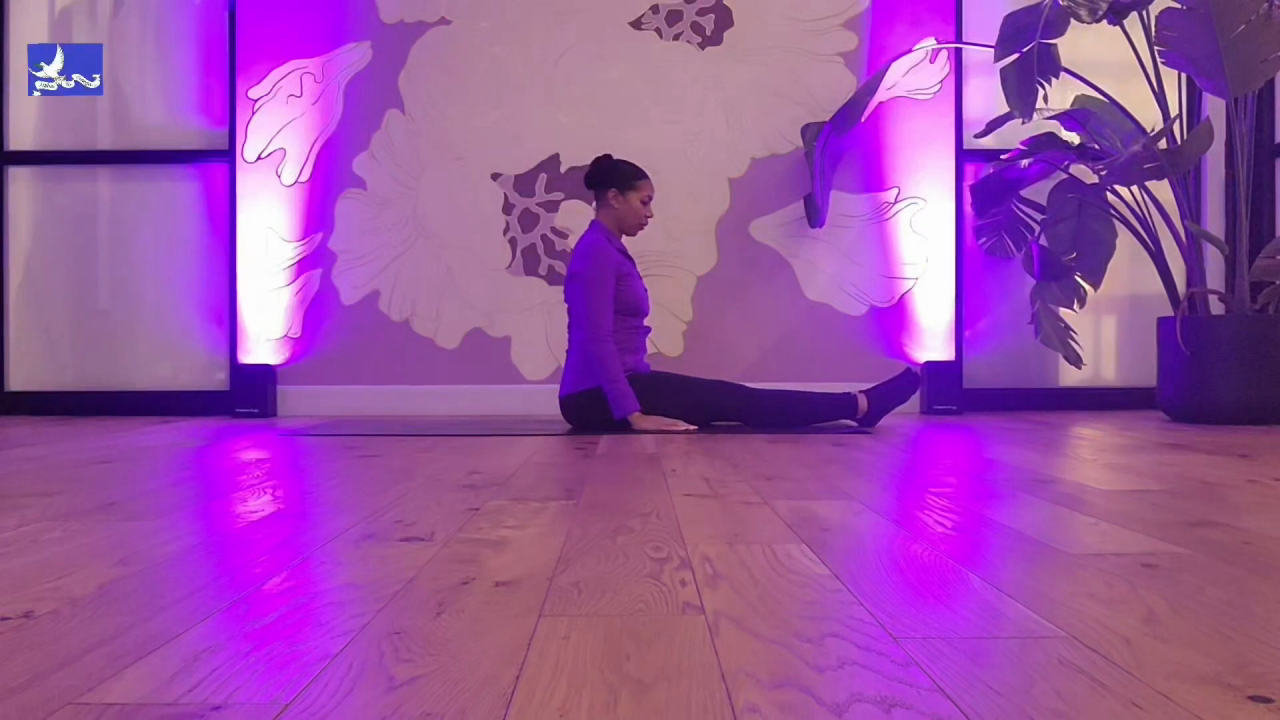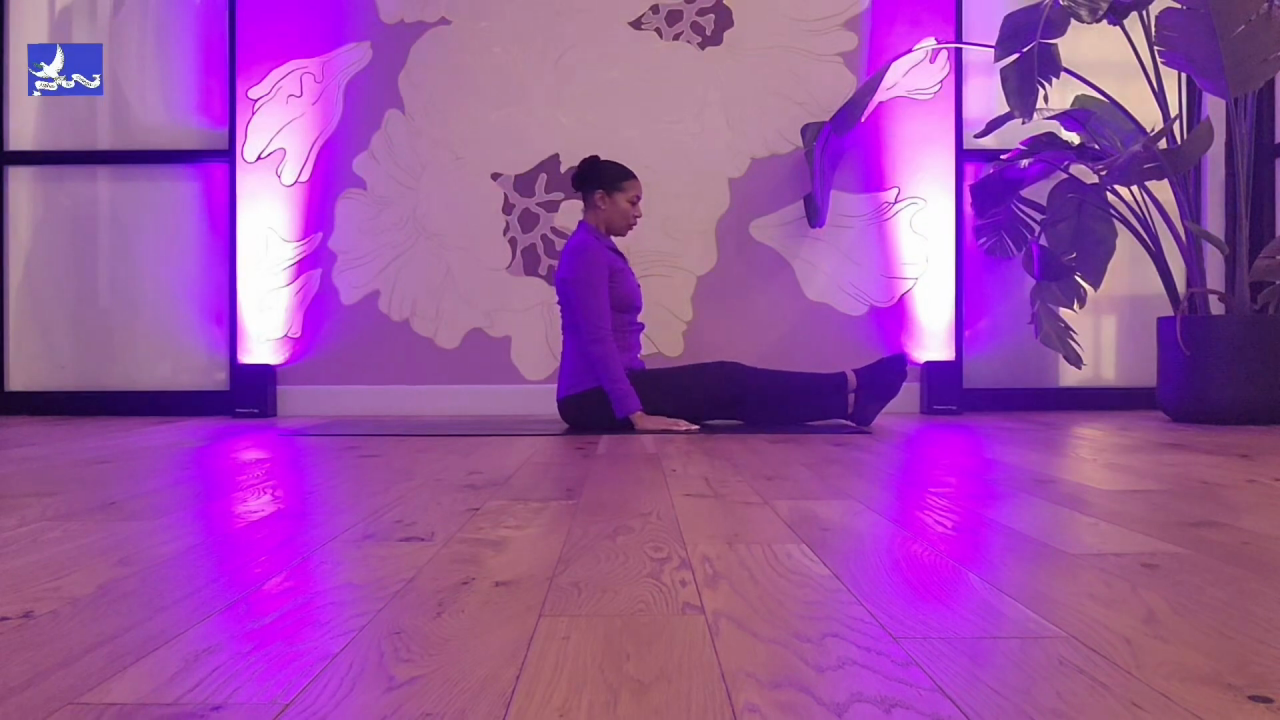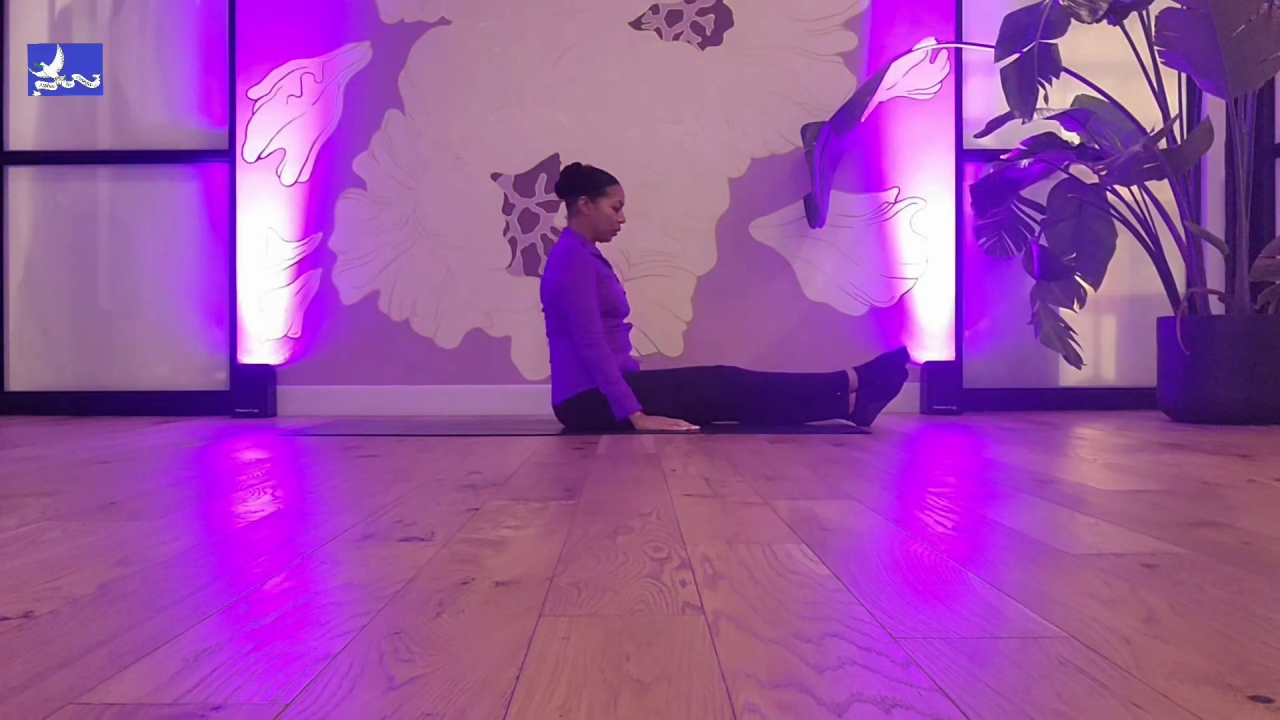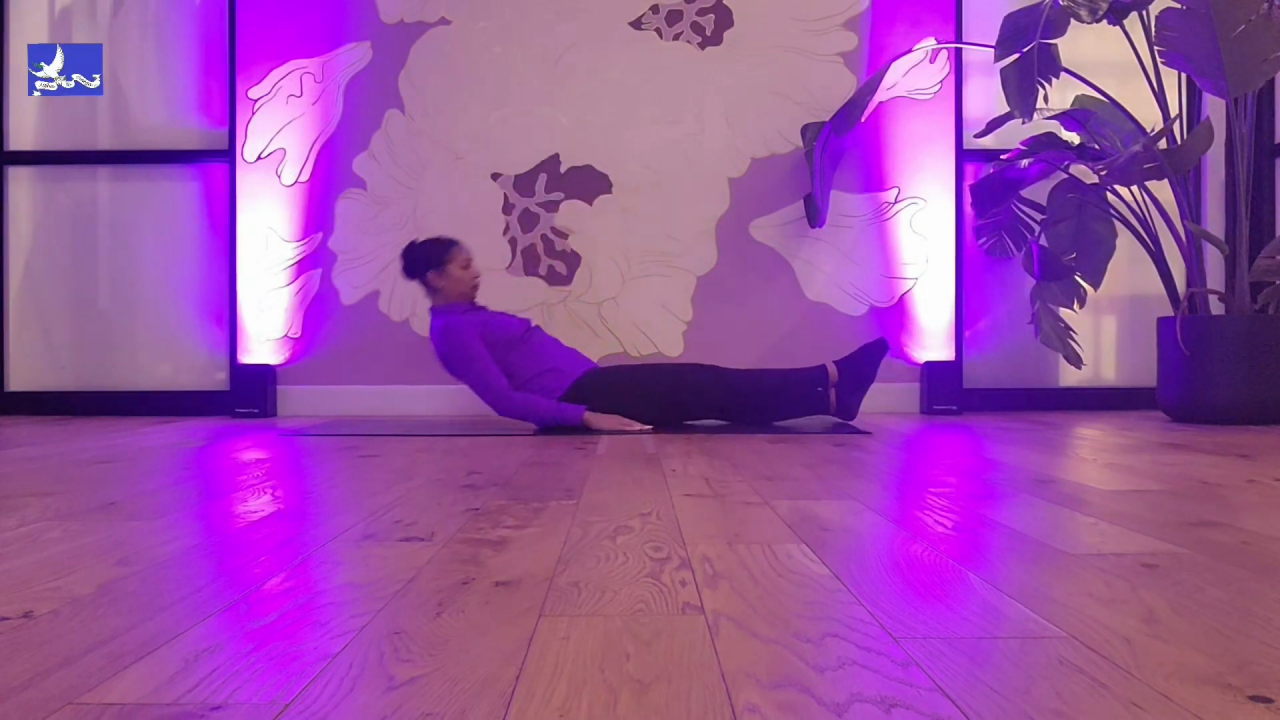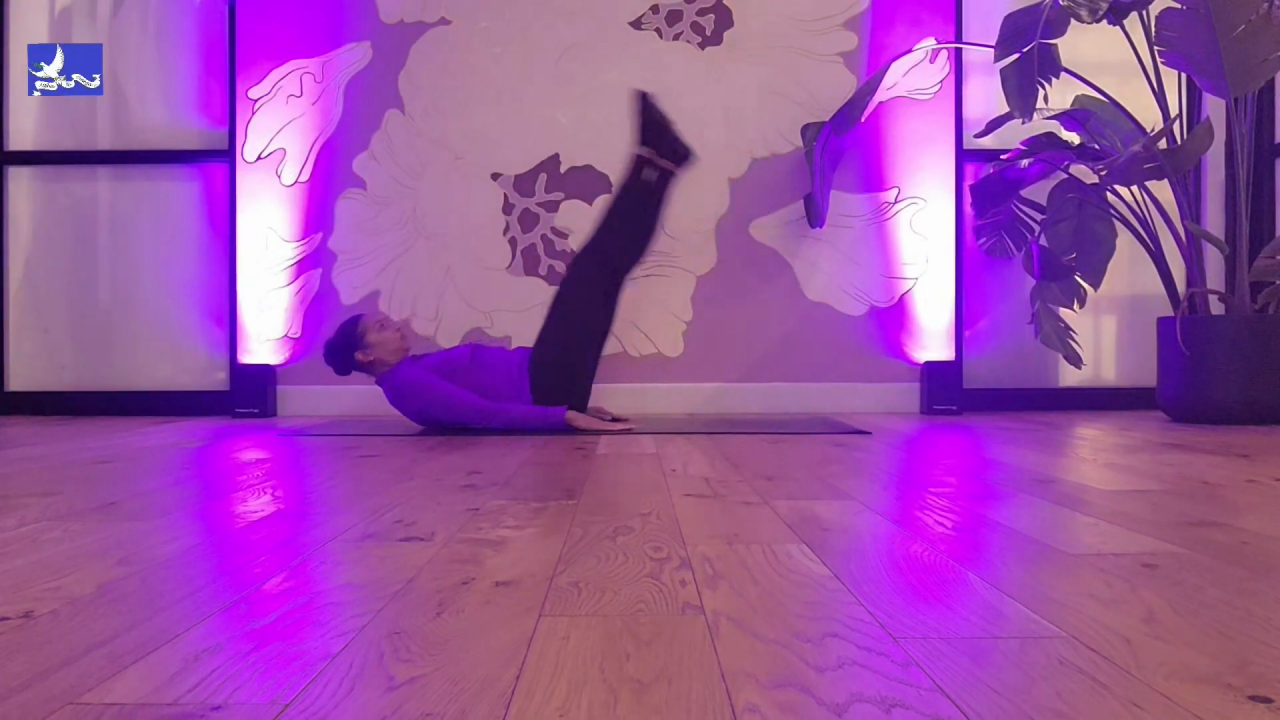
dt=1s
person 1, frame 1
left shoulder: (609, 250)
right shoulder: (596, 252)
right elbow: (597, 341)
left wrist: (641, 401)
right wrist: (635, 415)
left hip: (612, 392)
right hip: (597, 400)
left knee: (730, 398)
right knee: (732, 400)
left ankle: (856, 406)
right ankle: (860, 405)
person 1, frame 2
left shoulder: (599, 250)
right shoulder: (586, 251)
right elbow: (597, 340)
left wrist: (644, 401)
right wrist: (636, 414)
left hip: (606, 394)
right hip: (595, 399)
left knee: (728, 394)
right knee: (726, 379)
left ankle: (850, 404)
right ankle: (850, 385)
person 1, frame 3
left shoulder: (583, 256)
right shoulder: (572, 258)
right elbow: (591, 344)
left wrist: (637, 402)
right wrist: (635, 414)
left hip: (602, 394)
right hip: (591, 402)
left knee: (726, 386)
right knee: (724, 385)
left ankle: (849, 398)
right ankle: (849, 386)
person 1, frame 4
left shoulder: (469, 318)
right shoulder: (452, 330)
right elbow: (504, 399)
left wrist: (594, 404)
right wrist: (586, 416)
left hip: (585, 387)
right hip: (577, 396)
left knee: (706, 382)
right knee: (707, 388)
left ankle: (830, 386)
right ankle: (830, 389)
person 1, frame 5
left shoulder: (411, 369)
right shoulder: (410, 386)
right elbow: (488, 415)
right wrist: (567, 417)
left hip: (548, 383)
right hip: (549, 390)
left knee: (596, 271)
right knee: (591, 274)
right ankle: (655, 161)
